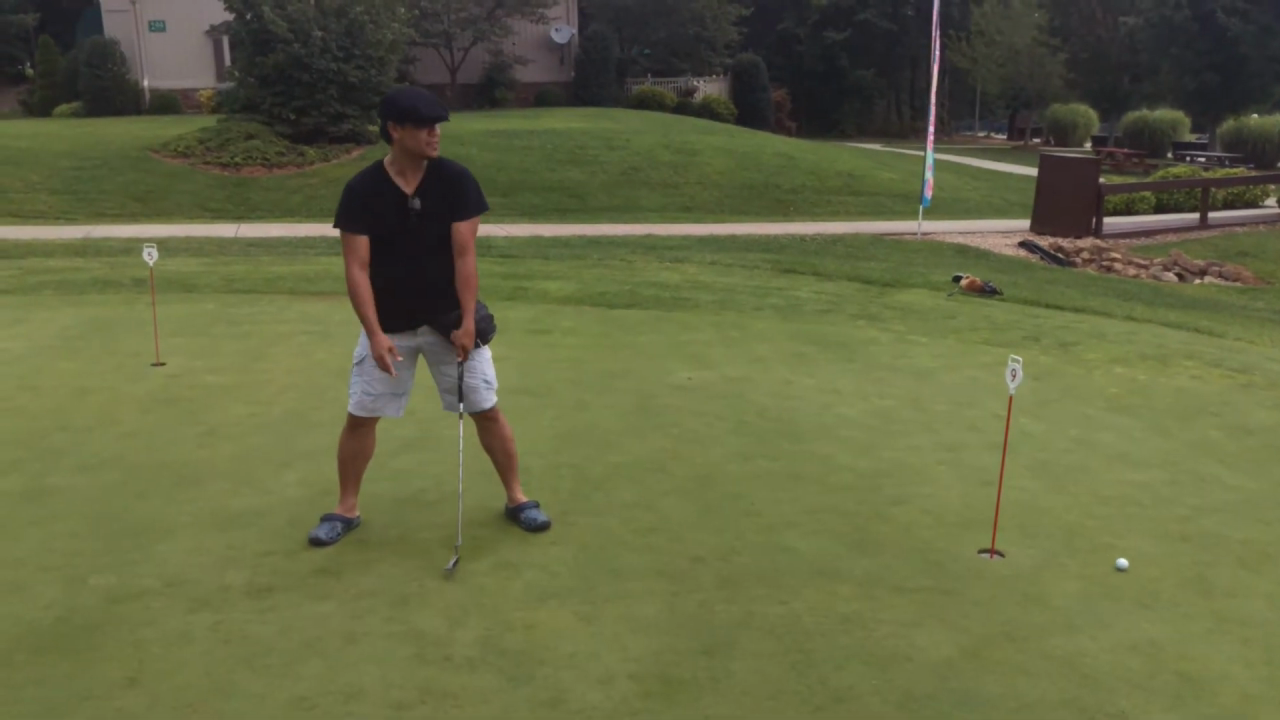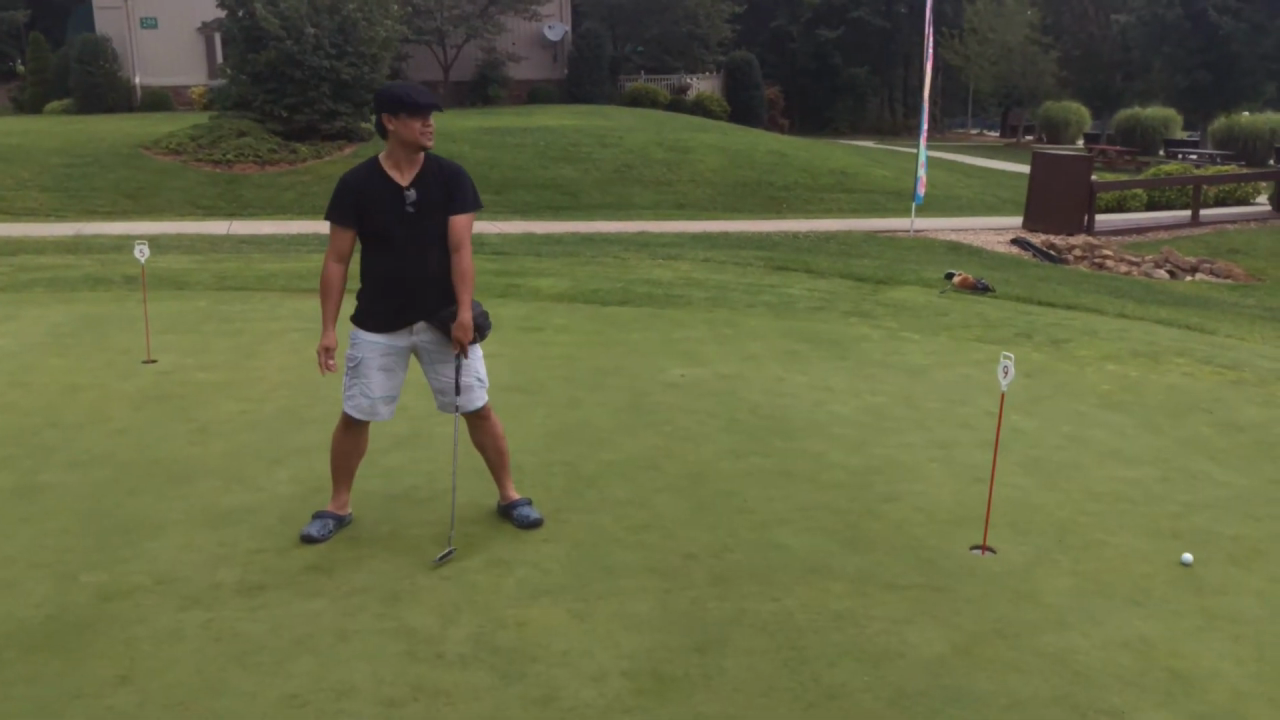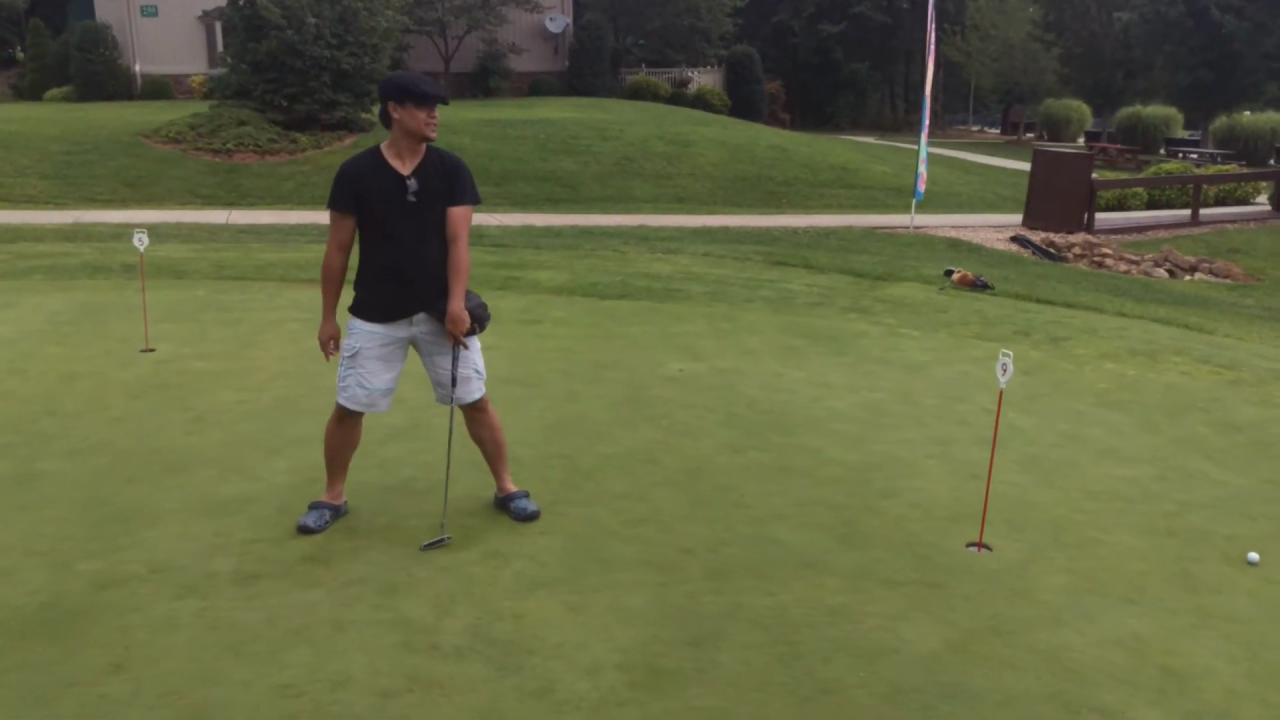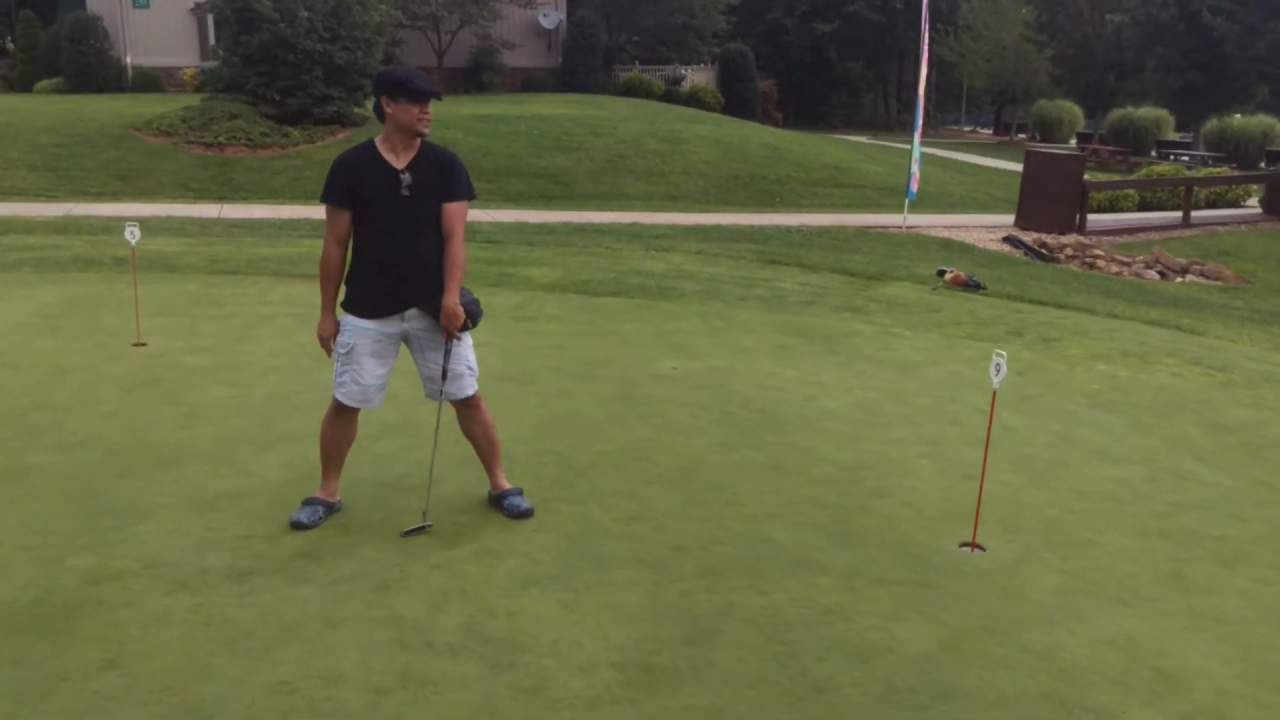
dt=0.2s
person 1, frame 1
left shoulder: (456, 179)
right shoulder: (361, 190)
left elbow: (464, 256)
right elbow: (357, 269)
left wrist: (467, 321)
right wrist: (375, 335)
left hip: (450, 319)
right hip: (389, 324)
left knee: (486, 409)
right knee: (360, 416)
left ankle: (516, 497)
right ankle: (346, 509)
person 1, frame 2
left shoulder: (451, 177)
right shoulder: (355, 184)
left elbow: (460, 250)
right elbow: (337, 261)
left wrist: (464, 312)
right wrist: (329, 329)
left hip: (442, 318)
right hip: (377, 325)
left knee: (477, 408)
right knee: (354, 416)
left ankle: (508, 494)
right ankle: (339, 506)
person 1, frame 3
left shoulder: (451, 169)
right shoulder: (356, 172)
left elbow: (458, 241)
right elbow: (337, 250)
left wrist: (457, 304)
right wrist: (328, 317)
left hip: (439, 311)
right hip: (375, 316)
left knee: (475, 401)
right knee: (348, 407)
left ankle: (506, 487)
right ankle: (333, 497)
person 1, frame 4
left shoulder: (446, 164)
right shoulder: (350, 166)
left elbow: (454, 237)
right elbow: (335, 245)
left wrist: (451, 298)
right wrist: (327, 311)
left hip: (433, 307)
right hip: (367, 311)
left knee: (467, 397)
right knee: (345, 403)
left ankle: (499, 485)
right ankle: (327, 493)
